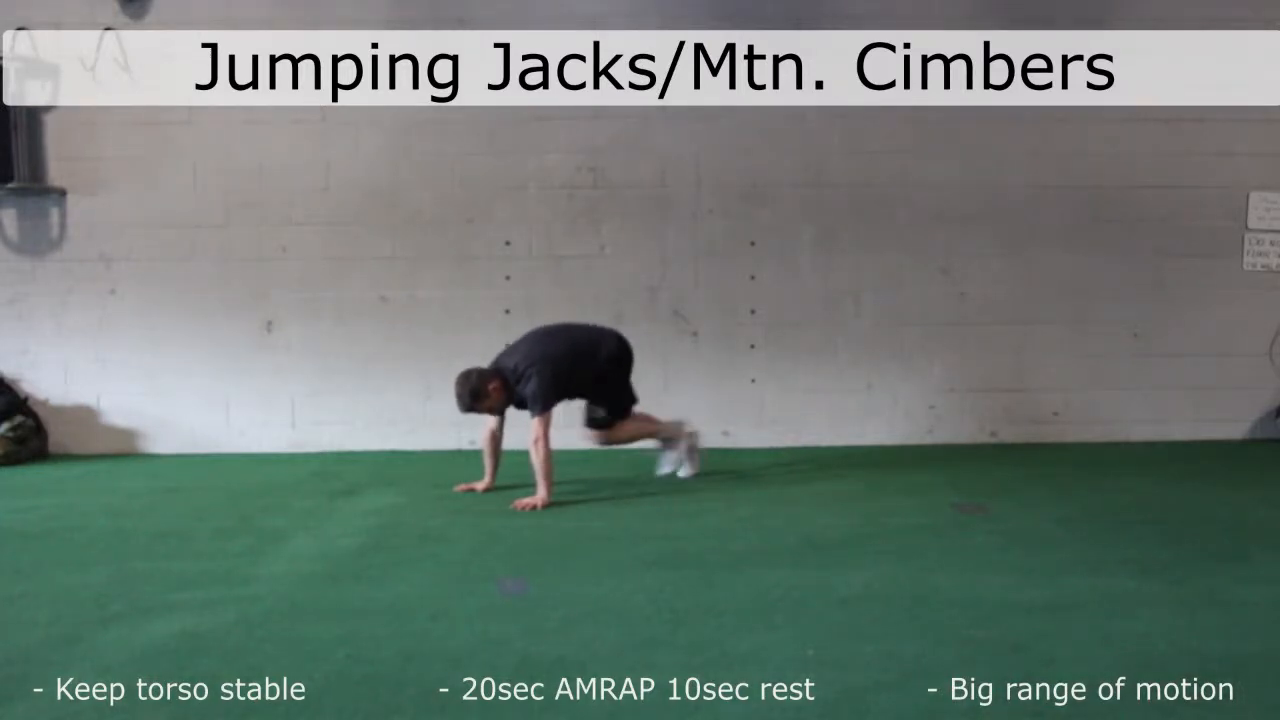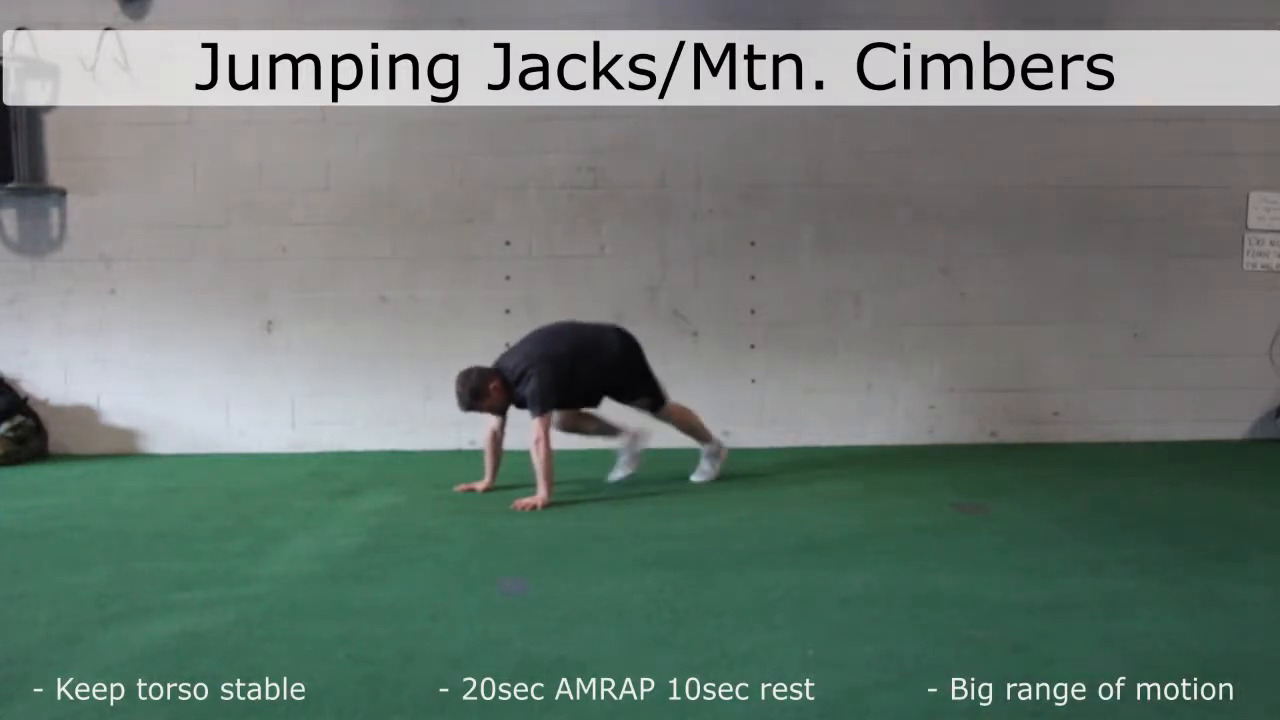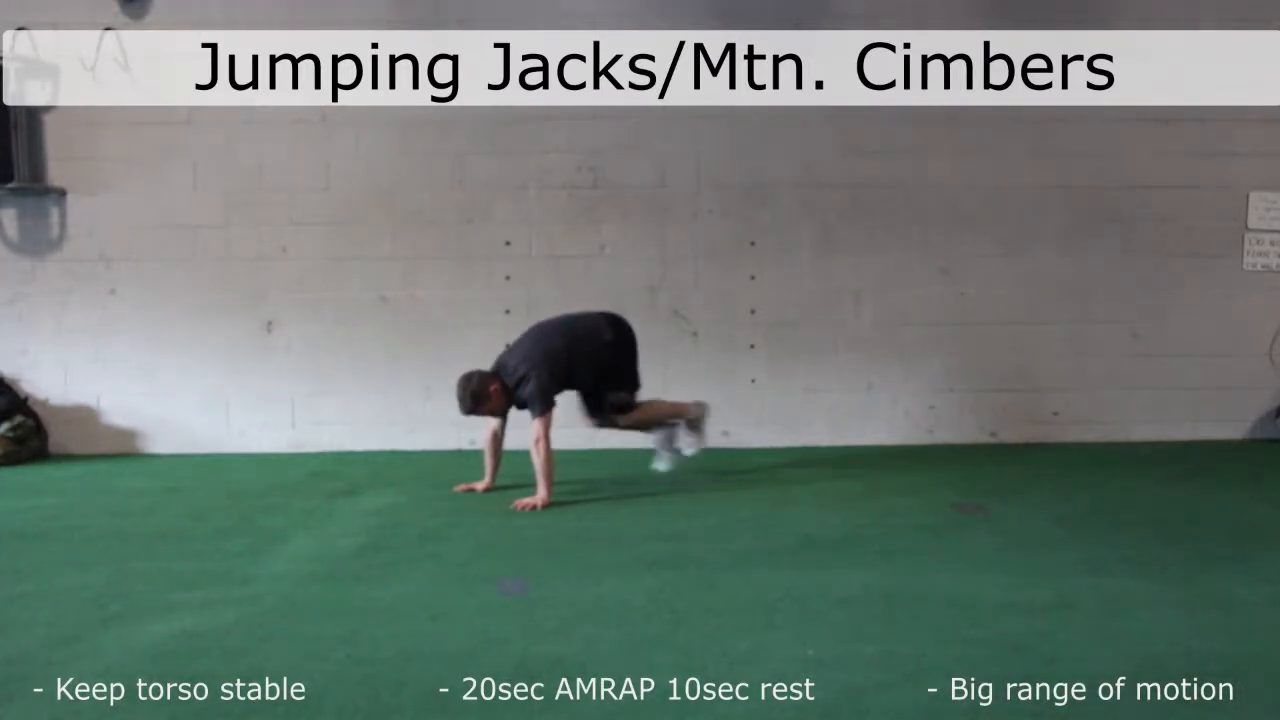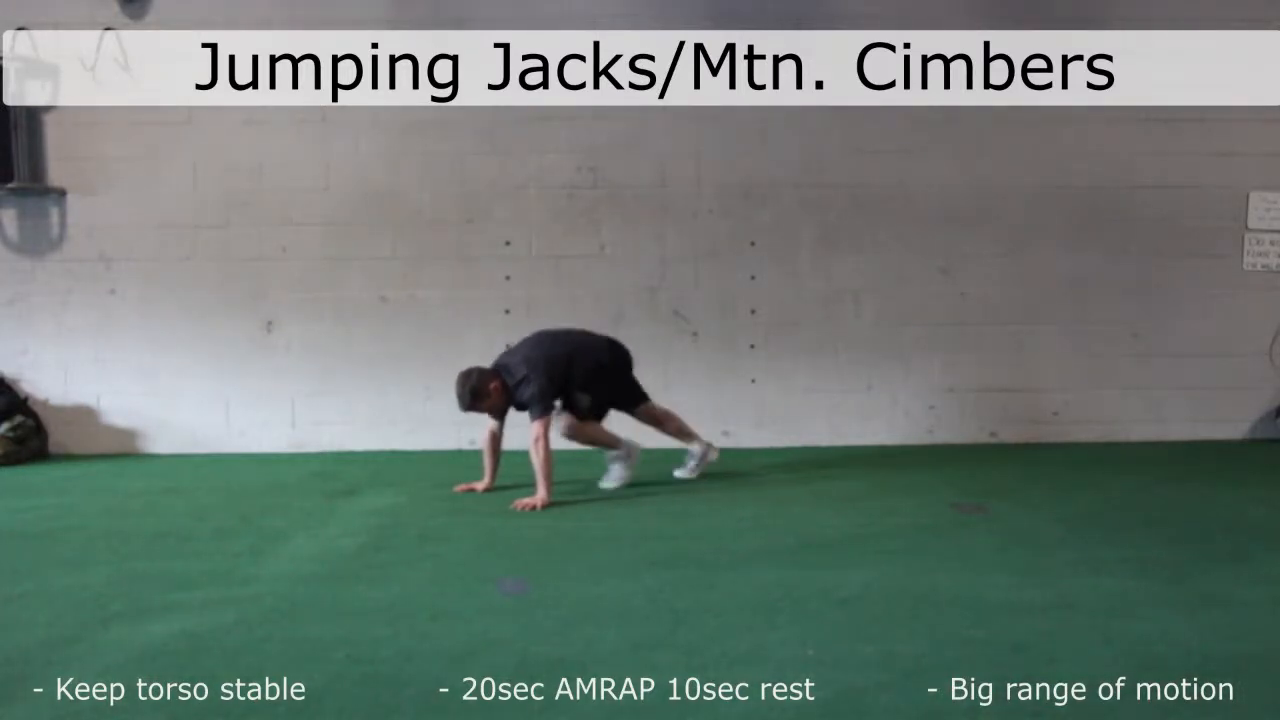
dt=0.5s
person 1, frame 1
left shoulder: (533, 378)
right shoulder: (495, 376)
left elbow: (539, 438)
right elbow: (493, 431)
left wrist: (542, 495)
right wrist: (487, 480)
left hip: (610, 354)
right hip: (588, 360)
left knee: (602, 433)
right knee: (618, 418)
left ankle: (674, 432)
right ankle: (675, 438)
person 1, frame 2
left shoulder: (533, 379)
right shoulder: (498, 375)
left elbow: (539, 438)
right elbow: (494, 430)
left wrist: (543, 495)
right wrist: (487, 481)
left hip: (614, 353)
right hip: (593, 356)
left knee: (658, 408)
right knee: (561, 419)
left ankle: (711, 448)
right ankle: (626, 439)
person 1, frame 3
left shoulder: (532, 379)
right shoulder: (498, 377)
left elbow: (540, 438)
right elbow: (495, 431)
left wrist: (543, 494)
right wrist: (487, 480)
left hip: (611, 339)
right hip: (594, 347)
left knee: (622, 414)
right knee: (600, 417)
left ankle: (690, 413)
right ankle: (667, 431)
person 1, frame 4
left shoulder: (531, 382)
right shoulder: (497, 375)
left elbow: (539, 440)
right elbow: (493, 431)
left wrist: (542, 495)
right wrist: (487, 480)
left hip: (605, 361)
right hip: (584, 363)
left knee: (569, 425)
right knee: (645, 411)
left ankle: (621, 452)
right ankle: (700, 448)
